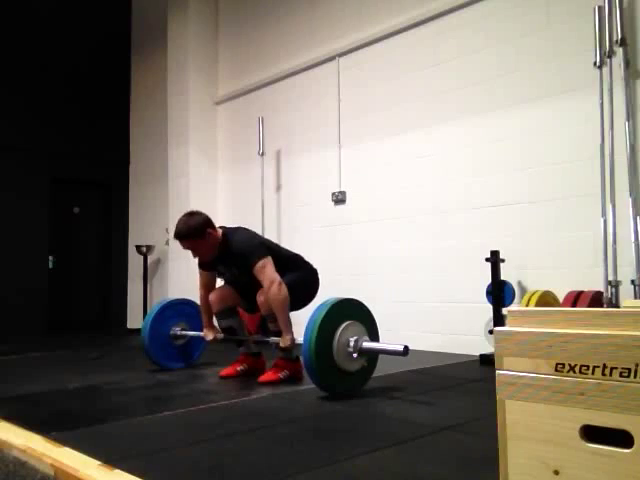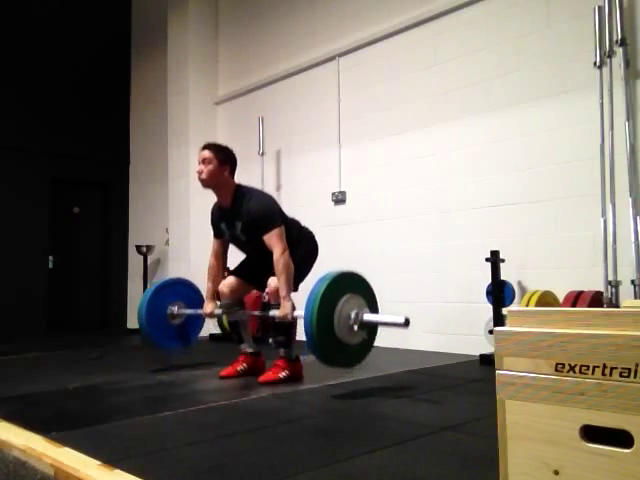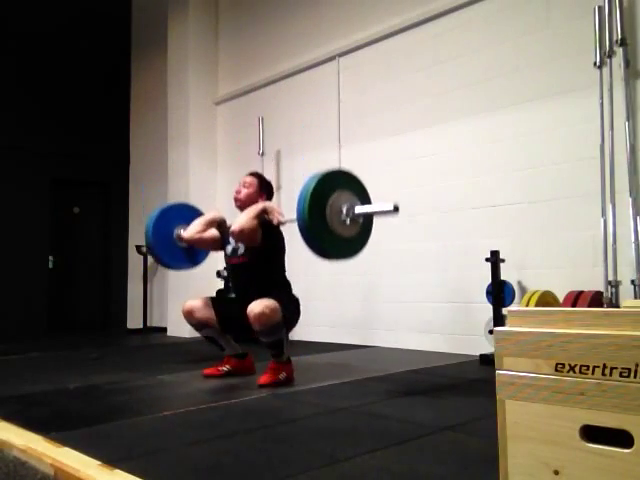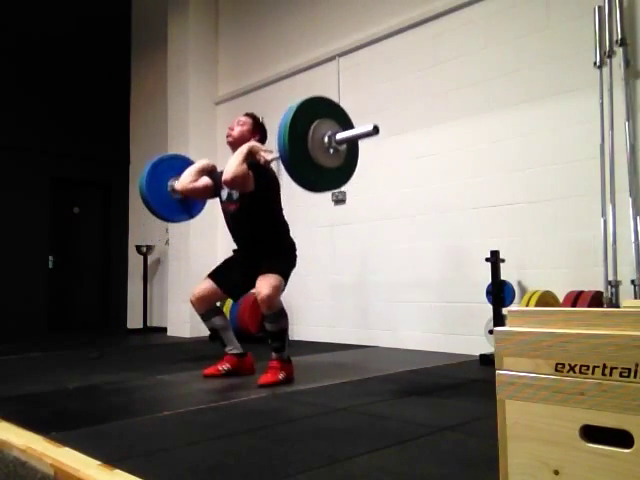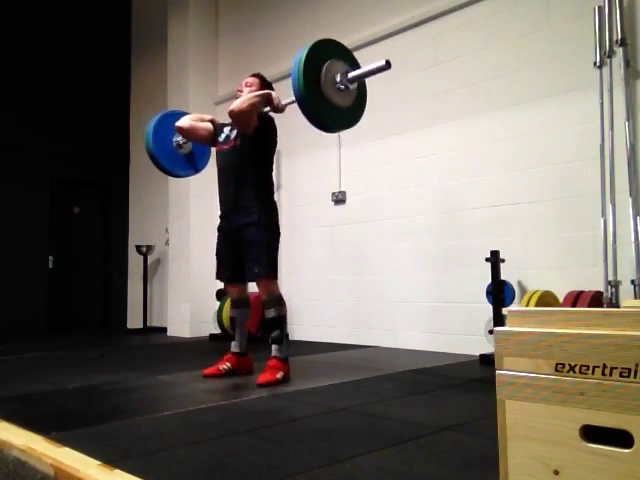
dt=1s
person 1, frame 1
left shoulder: (243, 243)
right shoulder: (207, 249)
left elbow: (274, 284)
right elbow: (205, 290)
left wrist: (286, 333)
right wrist: (208, 326)
left hip: (301, 277)
left knee: (265, 298)
right knee: (217, 298)
left ankle: (289, 362)
right ankle: (250, 356)
person 1, frame 2
left shoulder: (257, 205)
right shoulder: (218, 212)
left elbow: (281, 252)
right elbow: (217, 258)
left wrist: (286, 300)
right wrist: (209, 299)
left hip: (298, 248)
left knee: (274, 288)
right knee: (227, 290)
left ankle: (288, 362)
right ankle: (250, 356)
person 1, frame 3
left shoulder: (267, 230)
right shoulder: (228, 233)
left elbow: (240, 230)
right elbow: (189, 236)
left wrist: (262, 208)
right wrist: (213, 218)
left hip: (278, 304)
left knee: (259, 311)
right knee: (191, 309)
left ankle: (281, 363)
right ankle: (237, 358)
person 1, frame 4
left shoulder: (258, 170)
right shoulder: (223, 175)
left elbow: (231, 178)
right elbow: (182, 187)
left wrist: (246, 148)
right wrist: (203, 165)
left hip: (275, 253)
right hip: (246, 254)
left knee: (266, 293)
right knee: (200, 296)
left ankle: (281, 363)
right ankle: (236, 356)
person 1, frame 5
left shoulder: (261, 123)
right shoulder: (224, 129)
left elbow: (236, 110)
right elbow: (182, 126)
left wrist: (266, 99)
right wrist: (209, 118)
left hip: (257, 218)
right hip: (229, 219)
left knee: (266, 286)
right knee: (235, 290)
left ankle: (279, 360)
right ankle: (239, 355)
